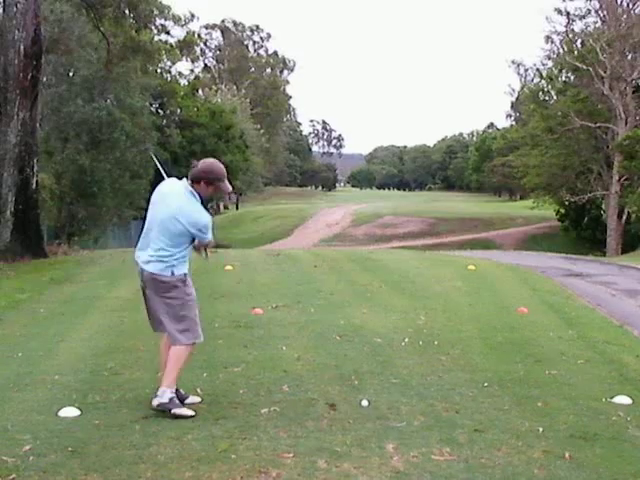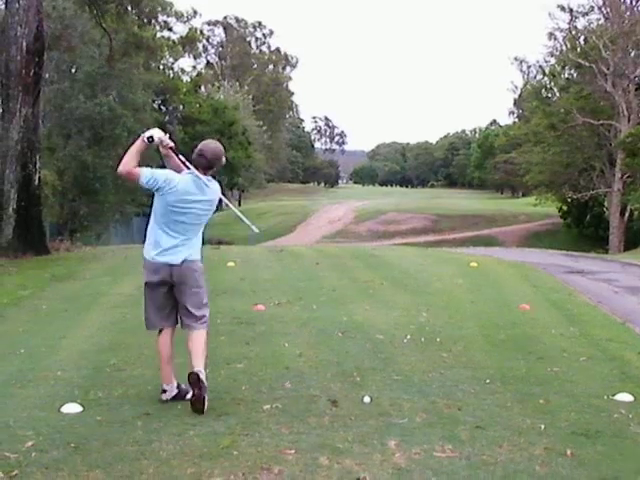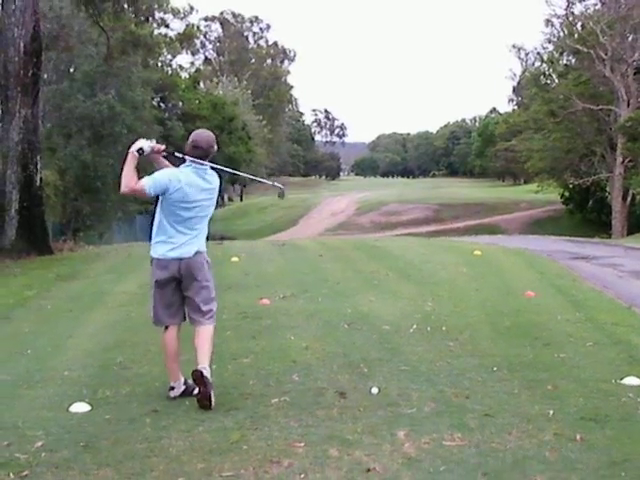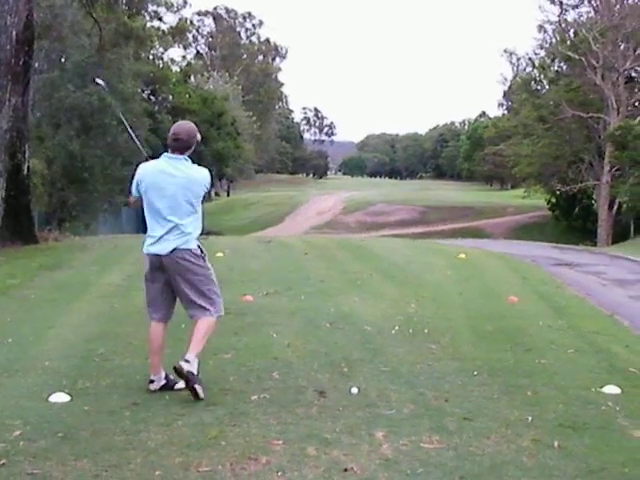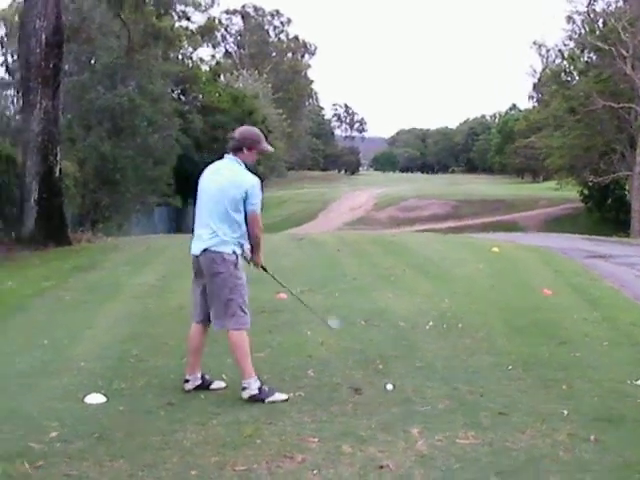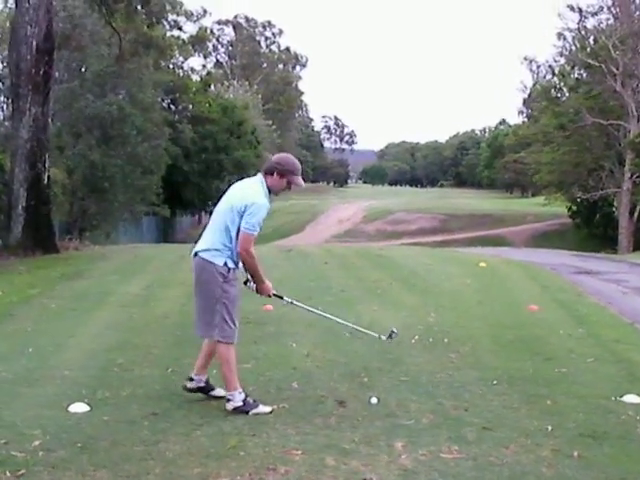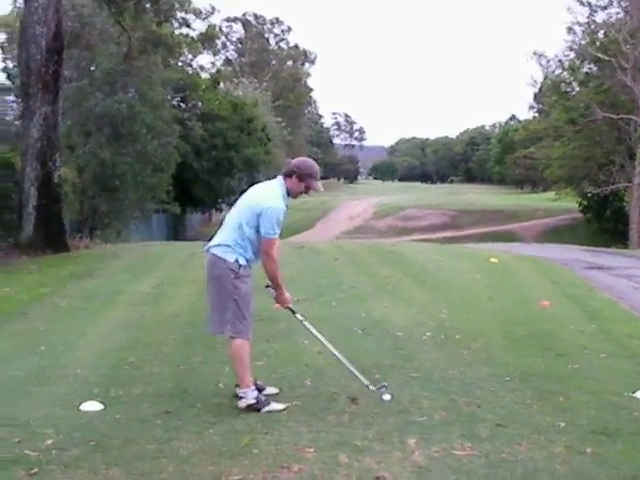
dt=0.4s
person 1, frame 1
left shoulder: (166, 186)
right shoulder: (200, 218)
right elbow: (206, 244)
right wrist: (204, 244)
left hip: (148, 268)
right hip: (169, 276)
left knee: (171, 331)
right knee: (186, 335)
left ankle: (170, 389)
right ankle: (164, 395)
person 1, frame 2
left shoulder: (169, 181)
right shoulder: (213, 191)
left elbow: (124, 169)
left wrist: (144, 139)
right wrist: (169, 155)
left hip: (156, 263)
right hip: (188, 265)
left knee: (164, 326)
right knee: (197, 323)
left ankle: (169, 387)
right ankle: (198, 372)
person 1, frame 3
left shoulder: (170, 179)
right shoulder: (213, 179)
left elbow: (128, 187)
left wrist: (134, 153)
right wrist: (158, 160)
left hip: (163, 259)
right hip: (195, 259)
left knee: (171, 322)
right knee: (204, 318)
left ankle: (176, 383)
right ankle: (203, 369)
person 1, frame 4
left shoulder: (144, 170)
right shoulder: (201, 175)
left elbow: (134, 200)
left hip: (154, 252)
right hip: (185, 251)
left knee: (158, 316)
right knee: (209, 309)
left ankle: (157, 377)
right ankle: (189, 362)
person 1, frame 5
left shoulder: (209, 172)
right shoulder: (249, 181)
right elbow: (254, 229)
right wrist: (257, 253)
left hip: (201, 250)
right hip: (224, 255)
left knee: (201, 318)
right knee: (235, 321)
left ankle: (193, 377)
right ankle: (251, 385)
person 1, frame 6
left shoulder: (246, 185)
right shoulder: (257, 201)
right elbow: (245, 250)
left wrist: (254, 277)
right wrist: (261, 282)
left hip: (208, 258)
right hip: (218, 265)
left knee: (218, 327)
right knee: (224, 332)
left ankle: (197, 378)
right ankle: (235, 397)
person 1, frame 7
left shoulder: (268, 188)
right shoulder: (274, 204)
right elbow: (269, 254)
right wrist: (280, 291)
left hip: (227, 258)
right hip: (229, 263)
left knee: (242, 326)
right knee: (239, 329)
left ankle: (246, 383)
right ankle: (247, 395)
